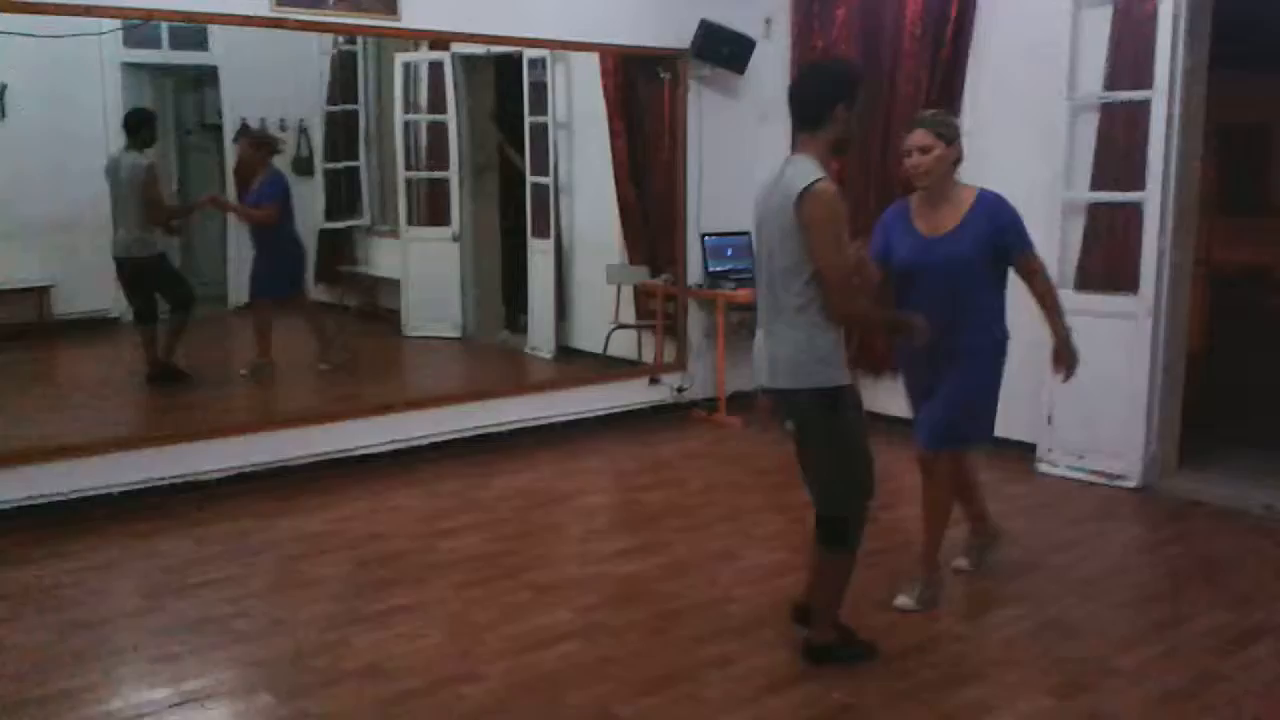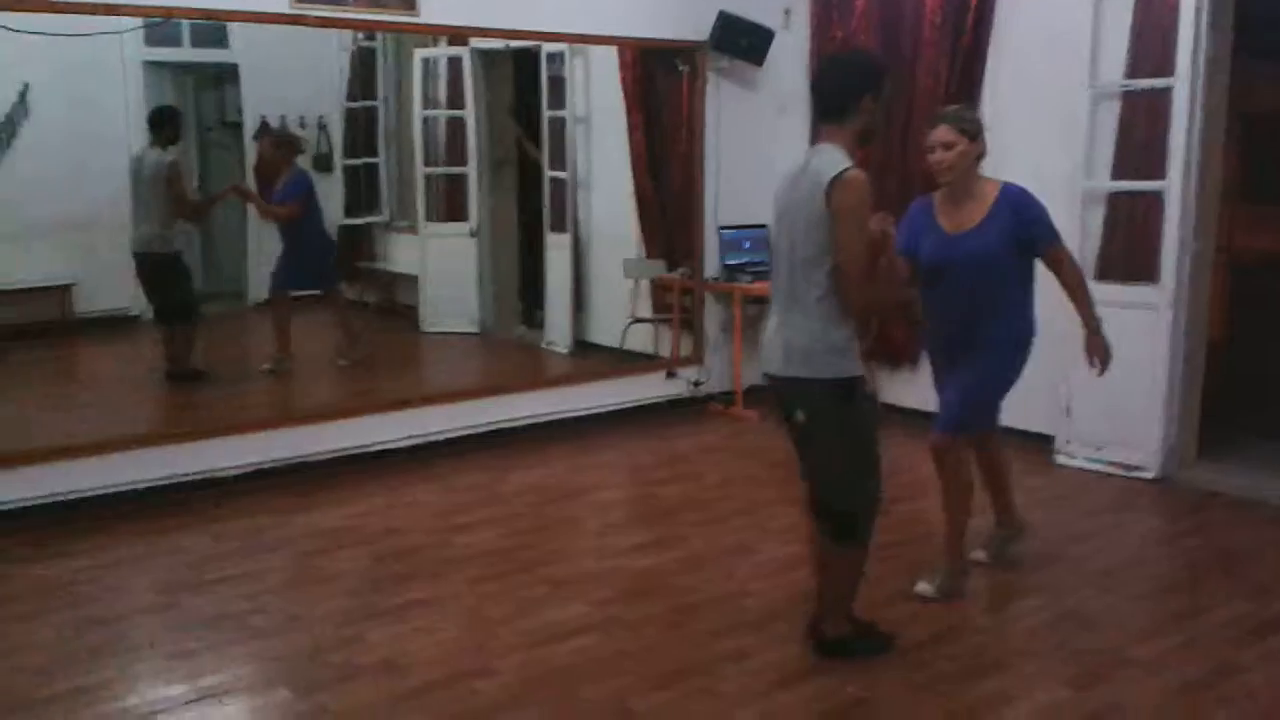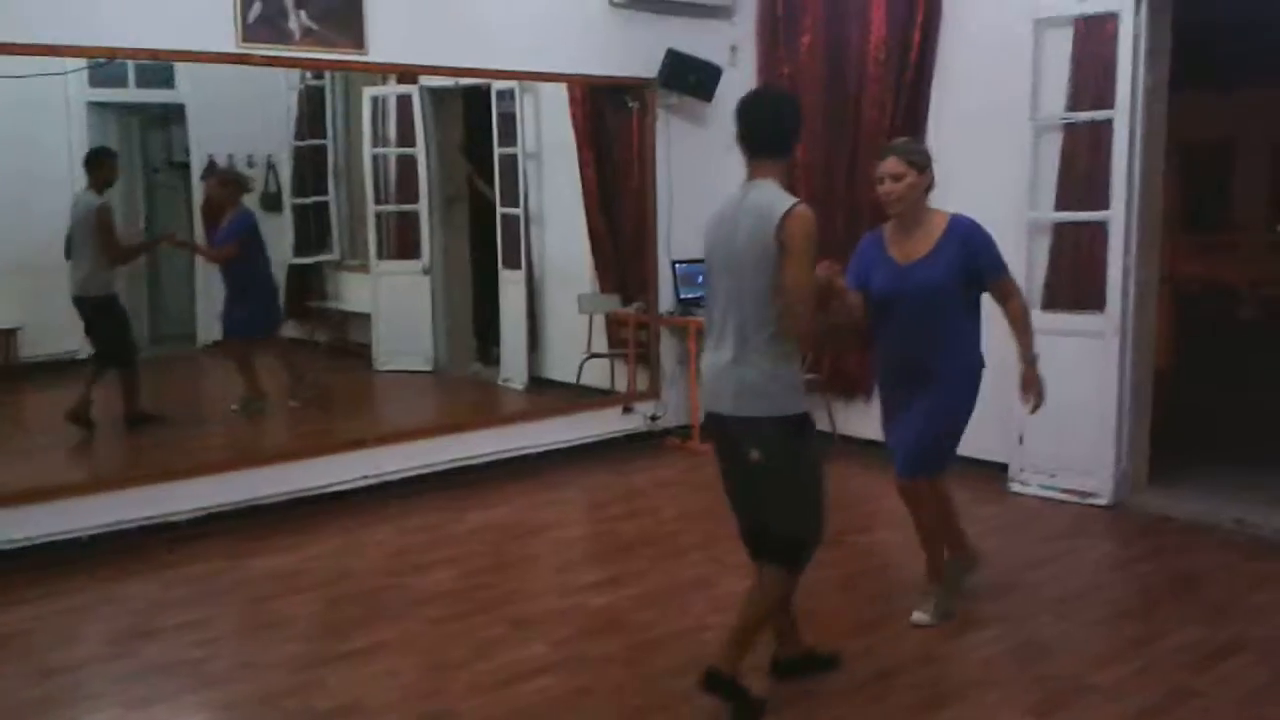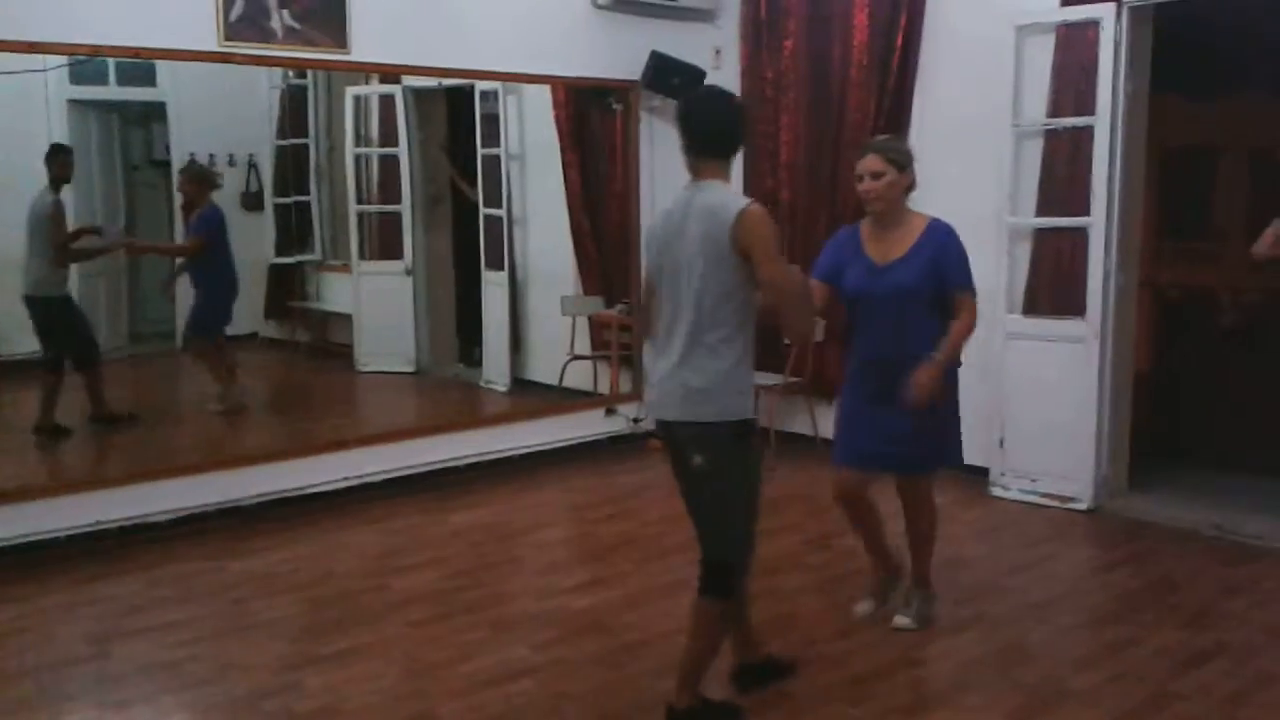
dt=0.2s
person 1, frame 1
left shoulder: (778, 184)
right shoulder: (820, 193)
right elbow: (842, 305)
left wrist: (854, 266)
right wrist: (901, 321)
left hip: (787, 368)
right hip: (813, 374)
left knee: (842, 491)
right knee: (845, 501)
left ankle: (817, 602)
right ankle: (823, 631)
person 1, frame 2
left shoulder: (795, 177)
right shoulder: (847, 180)
right elbow: (855, 294)
left wrist: (871, 238)
left hip: (784, 360)
right hip: (824, 366)
left knee: (829, 493)
right knee: (854, 498)
left ankle: (833, 613)
right ankle: (836, 624)
person 1, frame 3
left shoulder: (722, 216)
right shoulder: (792, 216)
right elbow: (799, 327)
left hip: (720, 399)
right hip: (770, 401)
left knee: (764, 533)
right knee: (796, 536)
left ankle: (789, 648)
right ankle: (726, 666)
person 1, frame 4
left shoulder: (659, 219)
right shoulder: (746, 218)
right elbow: (799, 326)
right wrist: (796, 284)
left hip: (668, 403)
right hip: (719, 407)
left knee: (720, 539)
right knee: (727, 550)
left ankle: (748, 654)
person 2, frame 1
left shoulder: (990, 210)
right shoulder: (895, 218)
left elbow: (1034, 275)
left wrist: (1061, 335)
left hip: (972, 355)
right hip: (918, 354)
left knee: (933, 456)
right knee: (948, 449)
left ankle: (928, 572)
right ankle: (983, 529)
person 2, frame 2
left shoulder: (1014, 204)
right shoulder: (920, 214)
left elbow: (1063, 265)
left wrist: (1091, 325)
left hip: (997, 345)
right hip: (947, 347)
left knee: (945, 443)
right knee: (979, 435)
left ankle: (953, 561)
right ankle: (1009, 522)
person 2, frame 3
left shoulder: (964, 235)
right shoulder: (871, 245)
left elbow: (1010, 297)
right elbow: (855, 314)
left wrist: (1028, 360)
right wrist: (831, 289)
left hip: (948, 380)
right hip: (896, 380)
left knee: (917, 482)
right knee: (917, 480)
left ankle: (940, 581)
right ankle: (962, 552)
person 2, frame 4
left shoulder: (938, 238)
right shoulder: (846, 242)
left elbow: (966, 314)
right elbow: (812, 302)
left wrist: (935, 366)
left hip: (923, 383)
right hip: (864, 385)
left knee: (914, 489)
right knee: (847, 489)
left ankle: (921, 586)
right ankle: (886, 570)
person 3, frame 1
left shoulder: (112, 164)
right shoulder: (145, 166)
right elbow: (159, 213)
left wrist: (163, 224)
right wrist: (194, 206)
left hip: (121, 252)
right hip: (146, 251)
left knee: (143, 311)
right knee: (183, 298)
left ankle: (154, 365)
right ankle: (164, 359)
person 3, frame 2
left shoulder: (137, 161)
right shoulder: (169, 163)
right elbow: (188, 210)
left wrist: (187, 214)
right wrist: (218, 196)
left hip: (141, 247)
right hip: (162, 248)
left knee: (164, 309)
right knee: (186, 307)
left ankle: (174, 362)
right ankle: (181, 365)
person 3, frame 3
left shoulder: (78, 203)
right shoulder: (100, 207)
right elbow: (116, 256)
left wrist: (116, 247)
right wrist: (152, 243)
left hip: (82, 291)
right hip: (99, 292)
left knee: (107, 352)
right knee: (124, 351)
left ankle: (81, 405)
right ankle: (133, 411)
person 3, frame 4
left shoulder: (41, 200)
right shoulder: (53, 204)
right elbow: (62, 255)
left wrist: (81, 233)
right wrist: (107, 248)
left hip: (36, 292)
right hip: (51, 294)
left knee: (55, 357)
right knee: (86, 351)
left ankle: (46, 420)
right ankle: (101, 412)
person 4, frame 1
left shoulder: (274, 180)
right shoulder: (257, 179)
left elbow: (266, 217)
left wrist: (232, 207)
left hip: (283, 252)
right hip: (267, 252)
right knee: (260, 303)
left ankle: (327, 349)
right ankle: (263, 358)
person 4, frame 2
left shoulder: (298, 179)
right shoulder: (282, 178)
left elbow: (287, 215)
left wrist: (255, 199)
left hip: (314, 248)
right hip: (295, 249)
left knee: (332, 297)
right knee: (278, 296)
left ankle: (350, 344)
right ankle: (283, 353)
person 4, frame 3
left shoulder: (242, 219)
right shoulder: (225, 218)
left elbow: (224, 255)
left wrist: (190, 246)
left hip: (256, 291)
right hip: (239, 291)
left knee: (271, 341)
right knee: (232, 344)
left ankle: (296, 384)
right ankle: (254, 392)
person 4, frame 4
left shoulder: (210, 215)
right shoulder: (199, 214)
left elbow: (188, 249)
left wrist: (147, 248)
right wrist: (176, 273)
left hip: (217, 288)
right hip: (211, 288)
left knee: (195, 340)
right knee: (214, 340)
left ankle: (229, 391)
right ankle: (229, 391)
